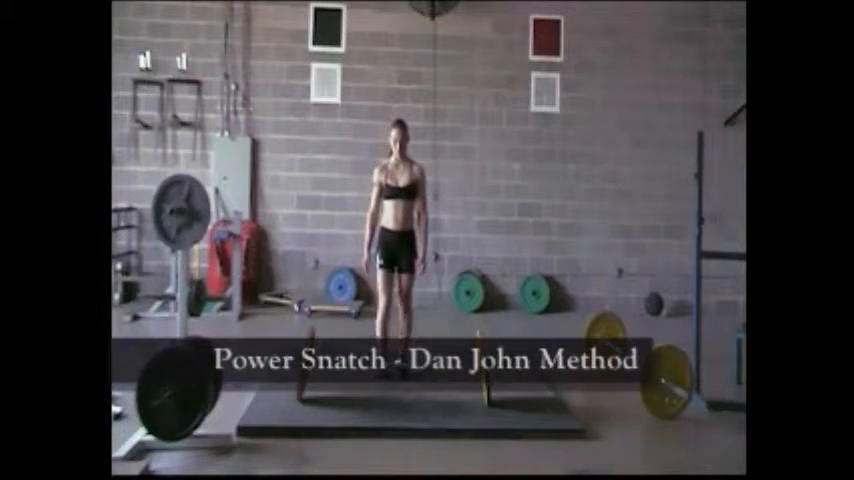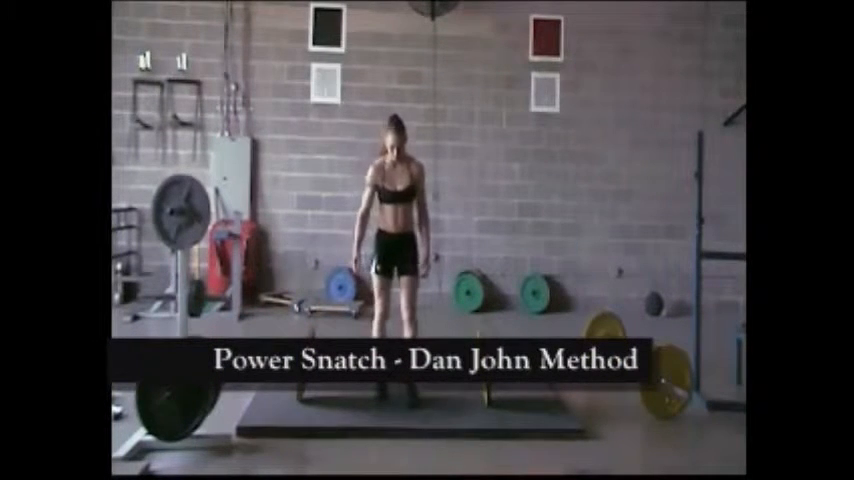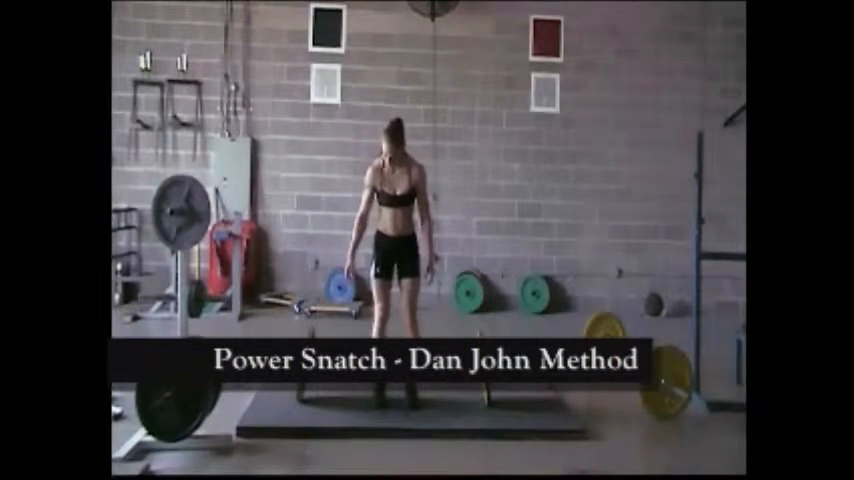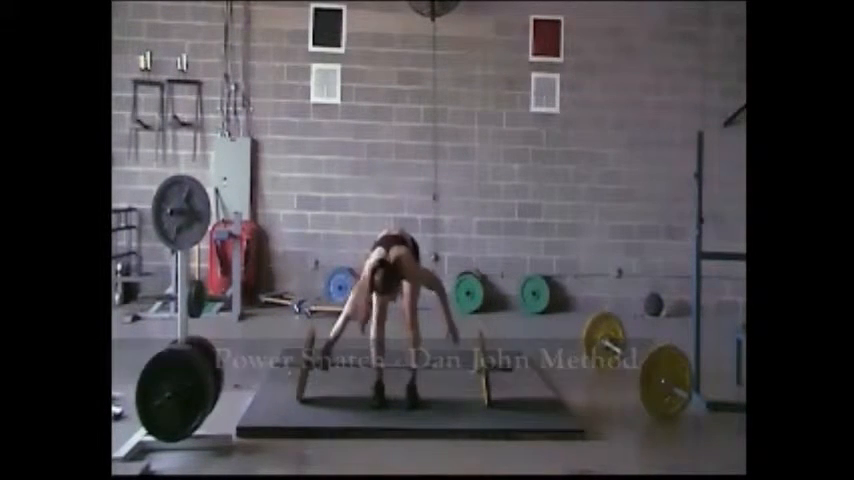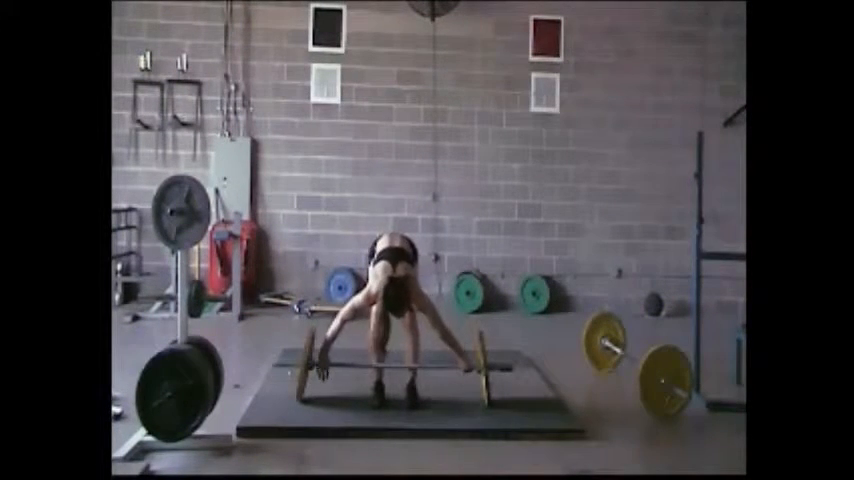
dt=1s
person 1, frame 1
left shoulder: (417, 171)
right shoulder: (380, 171)
left elbow: (421, 213)
right elbow: (373, 211)
left wrist: (423, 251)
right wrist: (366, 249)
left hip: (408, 240)
right hip: (385, 239)
left knee: (405, 303)
right knee: (384, 303)
left ankle: (401, 358)
right ankle: (382, 357)
person 1, frame 2
left shoulder: (416, 168)
right shoulder: (376, 169)
left elbow: (422, 212)
right elbow: (364, 211)
left wrist: (426, 249)
right wrist: (356, 247)
left hip: (408, 243)
right hip: (384, 241)
left knee: (408, 313)
right knee: (381, 312)
left ankle: (410, 378)
person 1, frame 3
left shoulder: (416, 171)
right shoulder: (374, 171)
left elbow: (425, 215)
right elbow: (362, 214)
left wrist: (430, 254)
right wrist: (351, 254)
left hip: (408, 245)
right hip: (383, 244)
left knee: (410, 316)
right knee: (381, 314)
left ankle: (411, 381)
right ankle: (378, 379)
person 1, frame 4
left shoulder: (410, 270)
right shoulder: (368, 277)
left elbow: (438, 287)
right elbow: (346, 314)
left wrist: (449, 322)
right wrist: (327, 349)
left knee: (411, 318)
right knee: (377, 317)
left ankle: (412, 383)
right ankle: (378, 382)
person 1, frame 5
left shoulder: (414, 294)
right shoulder: (372, 293)
left elbow: (440, 328)
right elbow: (341, 318)
left wrist: (462, 357)
right wrist: (323, 353)
left knee: (410, 322)
right knee: (376, 322)
left ankle: (412, 383)
right ankle: (378, 383)
